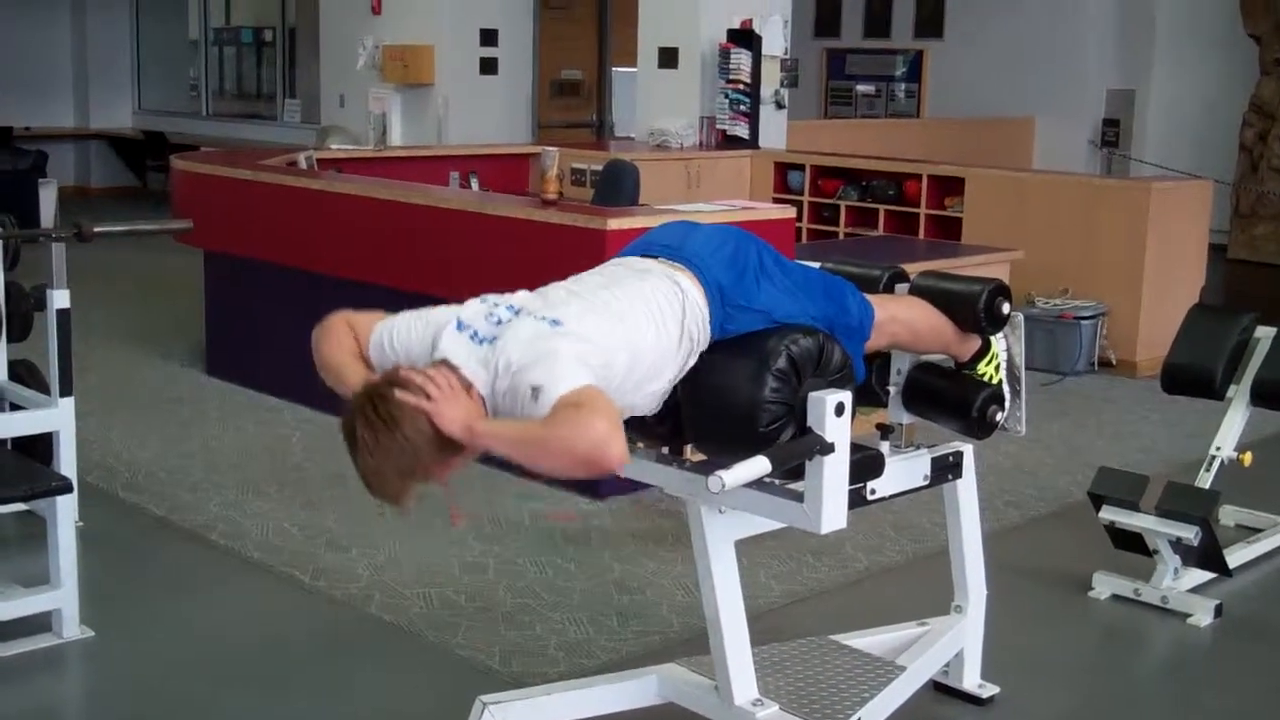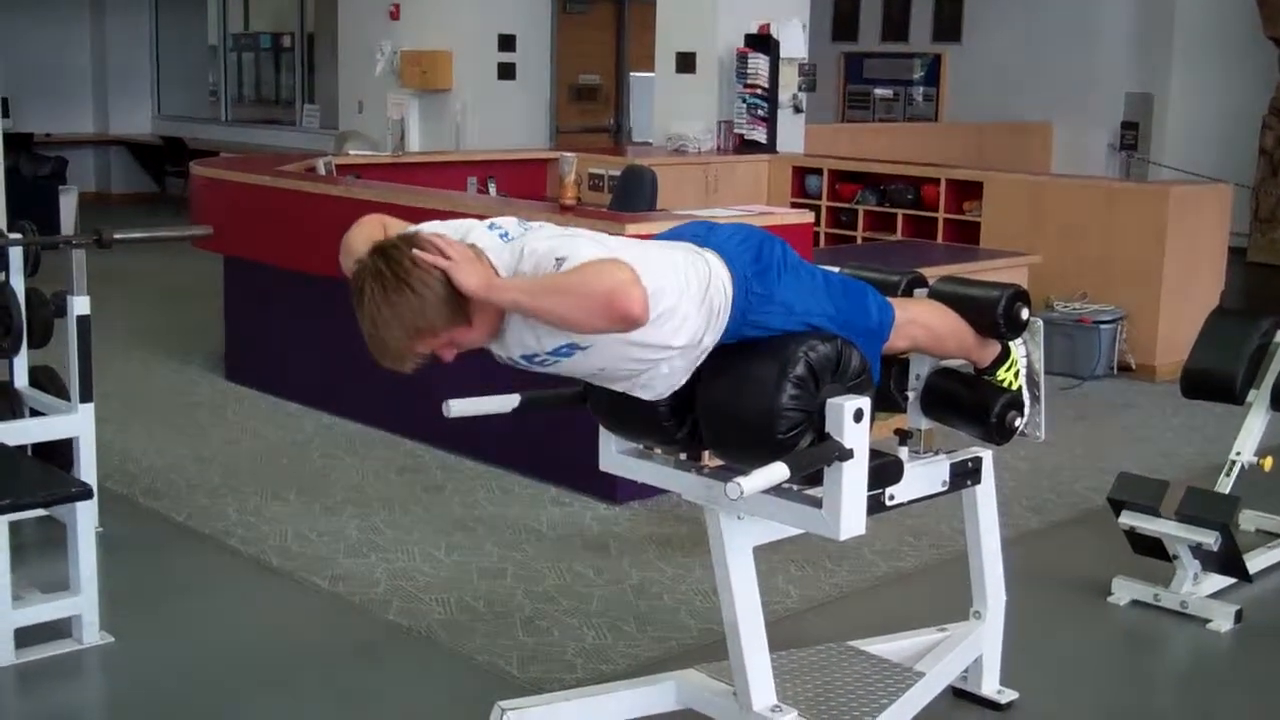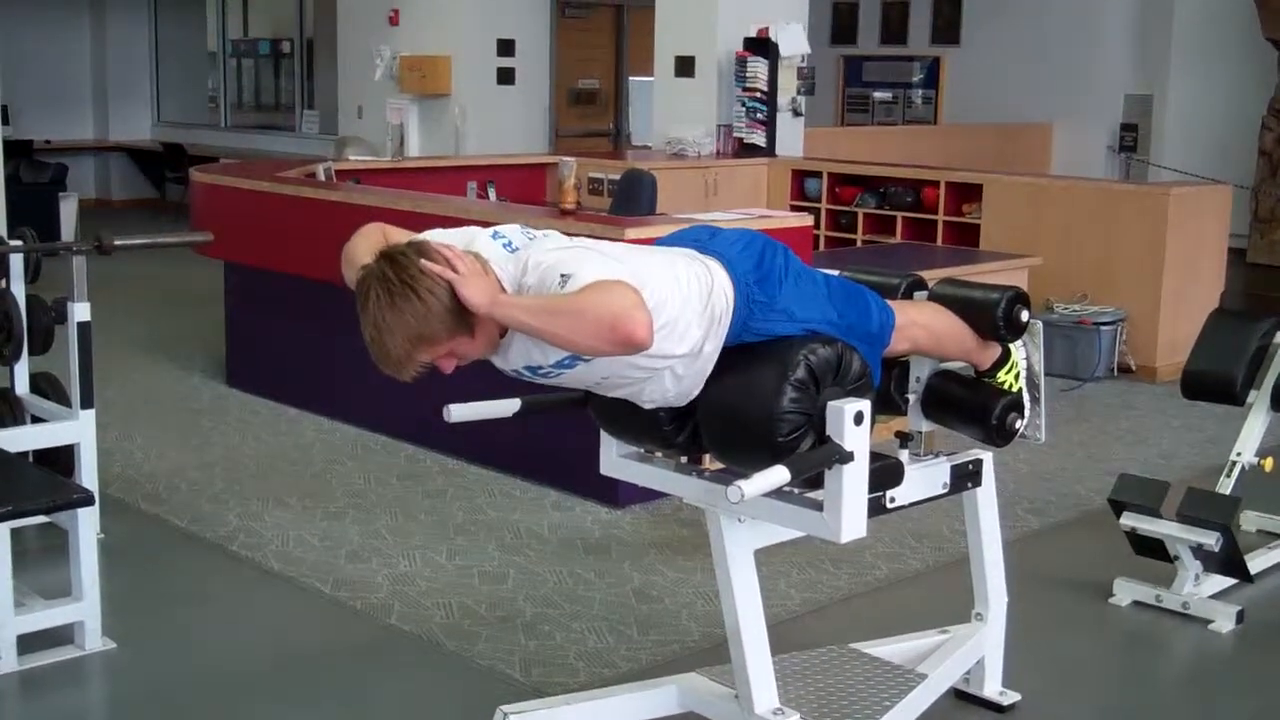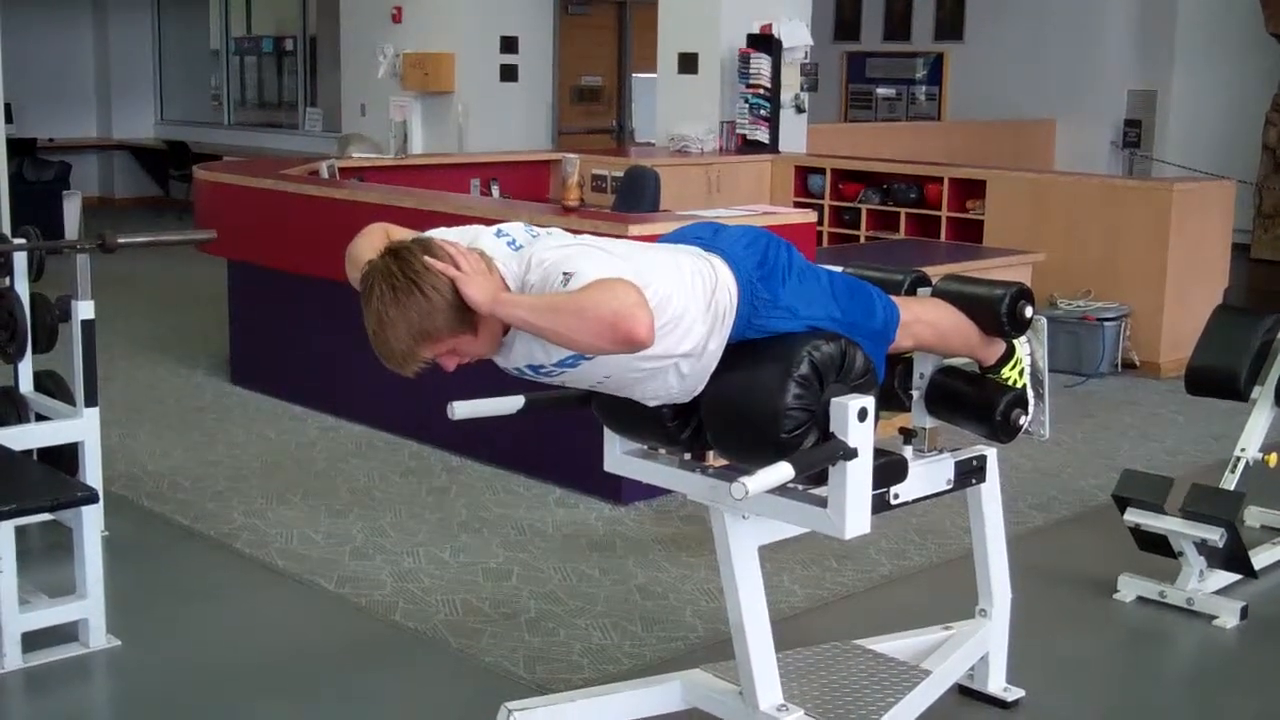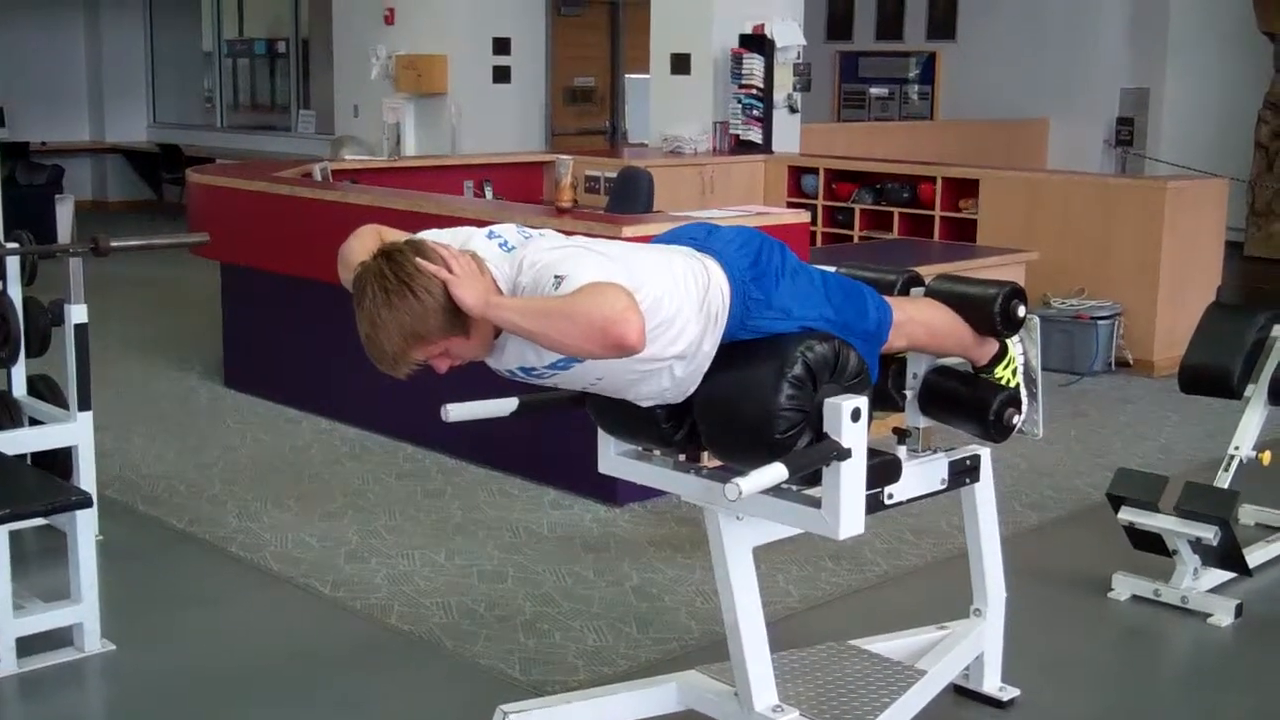
dt=0.5s
person 1, frame 1
left shoulder: (532, 371)
right shoulder: (435, 339)
left elbow: (605, 449)
right elbow: (334, 330)
left wrist: (478, 423)
right wrist: (369, 397)
left hip: (715, 288)
right hip: (651, 261)
left knee: (861, 326)
left ankle: (973, 349)
person 1, frame 2
left shoulder: (546, 263)
right shoulder: (452, 247)
left elbow: (624, 301)
right elbow: (366, 234)
left wrist: (493, 290)
right wrist: (381, 289)
left hip: (740, 283)
right hip: (684, 256)
left knee: (887, 329)
left ankle: (995, 356)
person 1, frame 3
left shoulder: (548, 275)
right shoulder: (452, 256)
left elbow: (629, 326)
right elbow: (368, 240)
left wrist: (497, 304)
right wrist: (382, 293)
left hip: (742, 286)
right hip: (682, 262)
left knee: (888, 332)
left ankle: (995, 357)
person 1, frame 4
left shoulder: (555, 271)
right shoulder: (457, 255)
left elbow: (630, 324)
right elbow: (371, 241)
left wrist: (498, 302)
right wrist: (387, 295)
left hip: (746, 282)
right hip: (687, 258)
left knee: (893, 326)
left ankle: (1000, 354)
person 1, frame 5
left shoulder: (546, 273)
right shoulder: (448, 254)
left elbow: (620, 328)
right elbow: (362, 240)
left wrist: (489, 303)
right wrist: (379, 293)
left hip: (740, 284)
right hip: (679, 258)
left knee: (885, 326)
left ankle: (993, 353)
